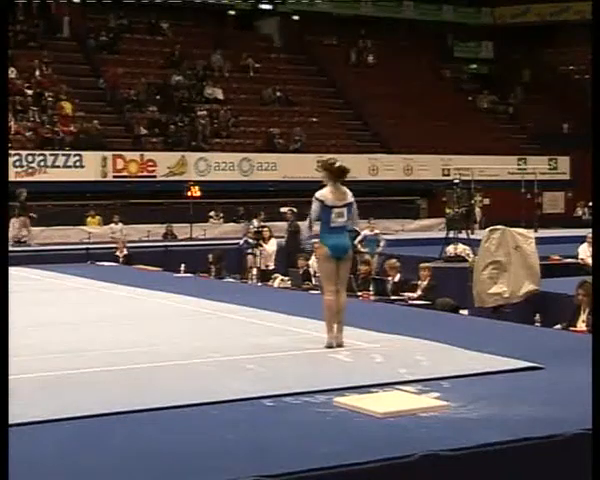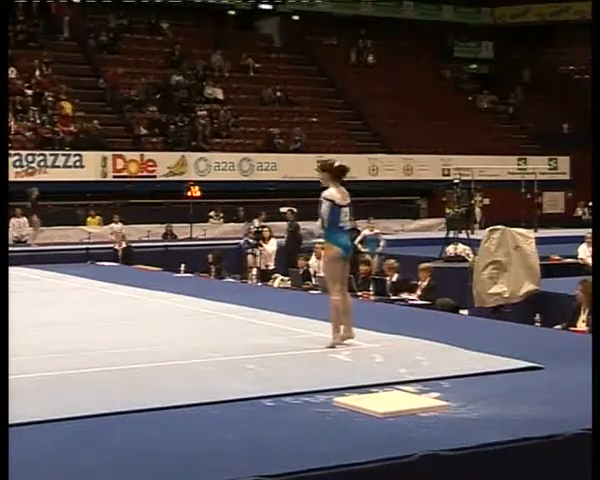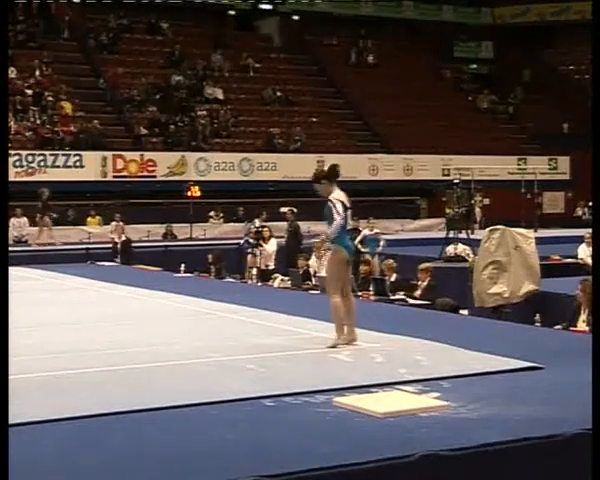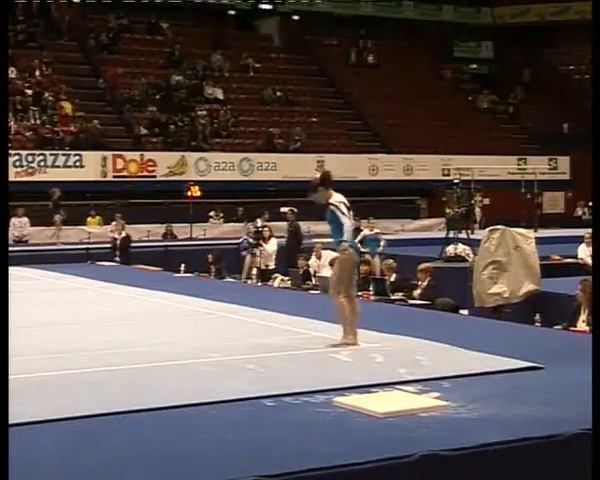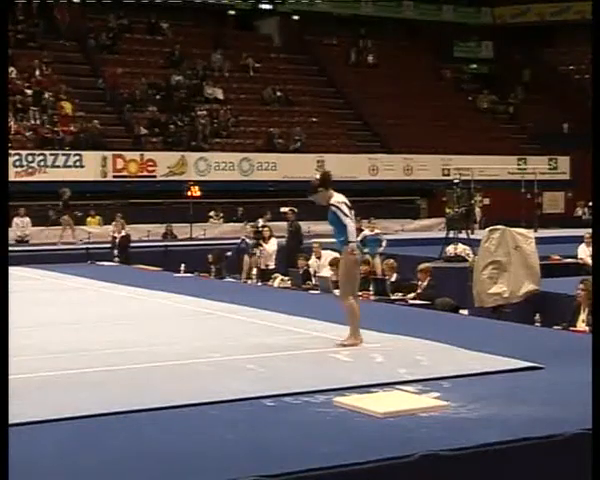
dt=0.2s
person 1, frame 1
left shoulder: (321, 195)
right shoulder: (348, 194)
left elbow: (312, 219)
right elbow: (354, 219)
left wrist: (308, 232)
left hip: (327, 244)
right hip: (345, 244)
left knee: (329, 291)
right knee: (341, 290)
left ankle: (330, 335)
right ankle: (339, 334)
person 1, frame 2
left shoulder: (327, 195)
right shoulder: (345, 194)
left elbow: (323, 222)
left hip: (333, 244)
right hip: (345, 242)
left knee: (335, 291)
right knee: (343, 290)
left ankle: (336, 335)
right ankle: (347, 330)
person 1, frame 3
left shoulder: (334, 198)
right shoulder: (341, 196)
left elbow: (338, 222)
left wrist: (324, 238)
right wrist: (327, 239)
left hip: (339, 247)
right hip: (346, 246)
left knee: (334, 293)
right knee: (346, 292)
left ankle: (340, 336)
right ankle: (350, 333)
person 1, frame 4
left shoulder: (334, 202)
right shoulder: (337, 200)
left elbow: (347, 222)
left wrist: (344, 244)
left hip: (347, 250)
right hip: (349, 250)
left knee: (336, 292)
right knee: (349, 294)
left ankle: (348, 334)
right ankle: (352, 335)
person 1, frame 5
left shoulder: (336, 202)
right shoulder: (338, 200)
left elbow: (350, 223)
left wrist: (352, 245)
left hip: (349, 249)
right hip: (349, 249)
left knee: (345, 294)
right knee: (351, 295)
left ankle: (355, 335)
right ankle: (354, 335)
